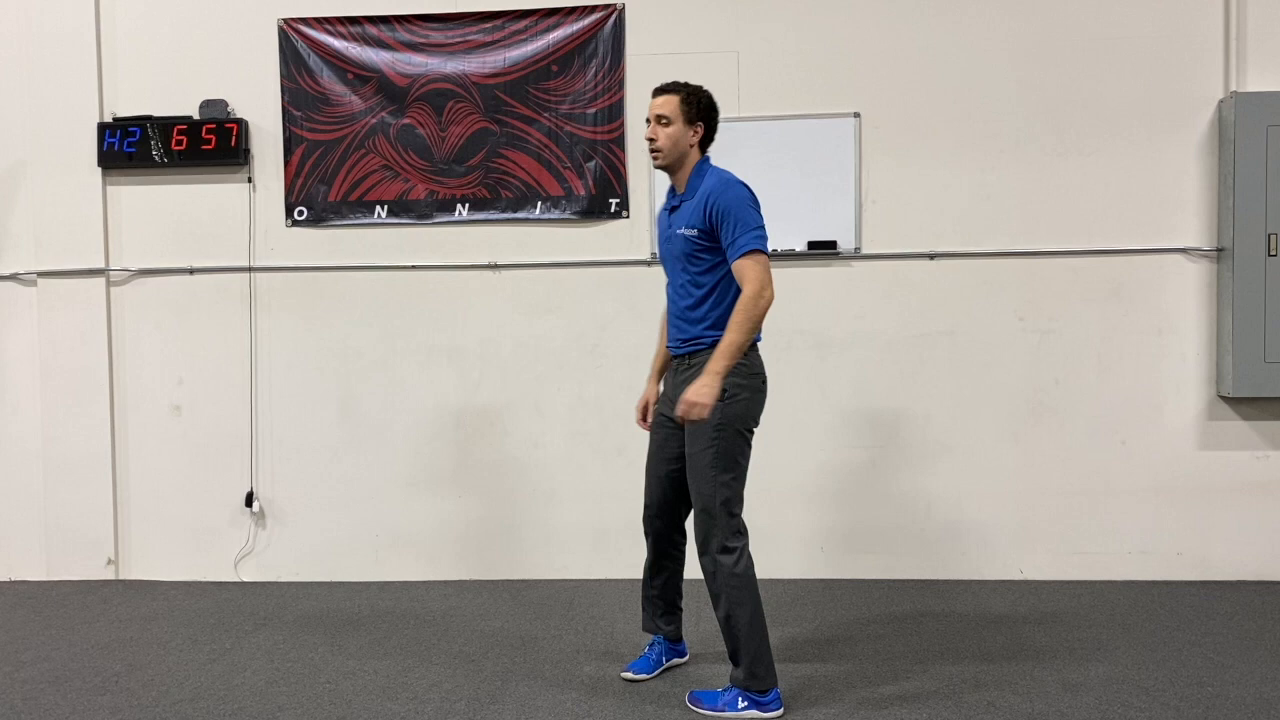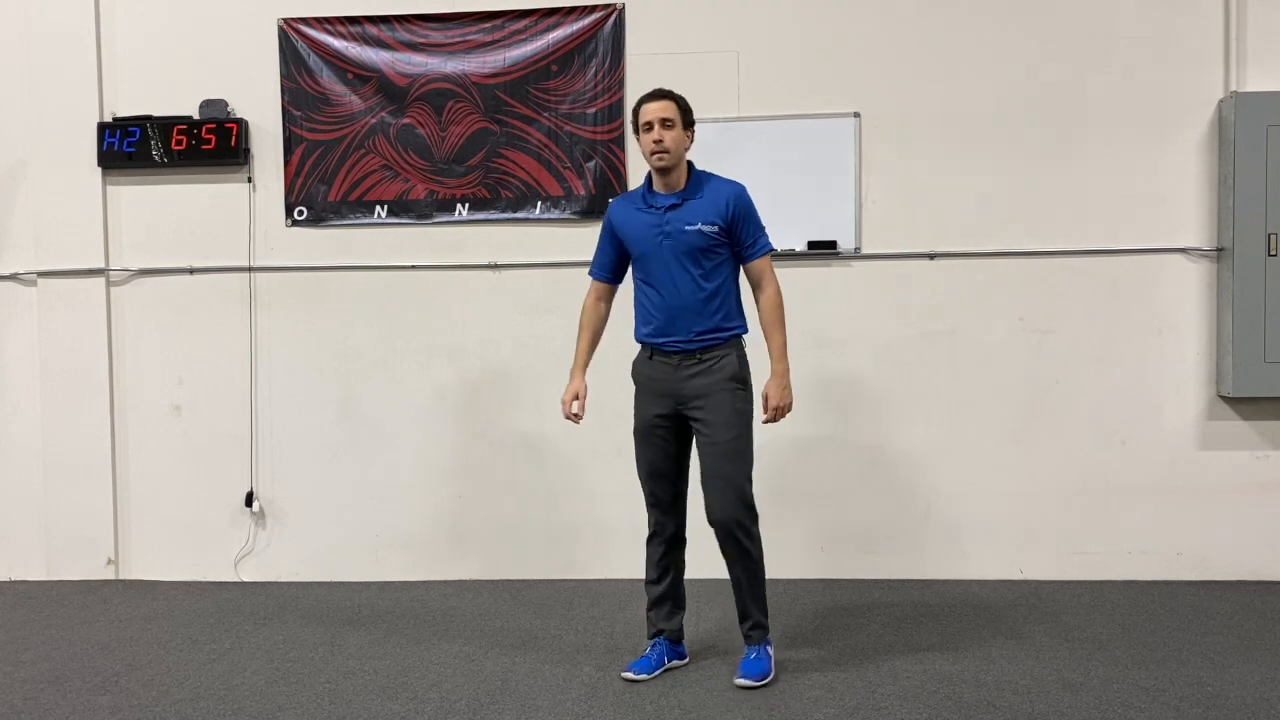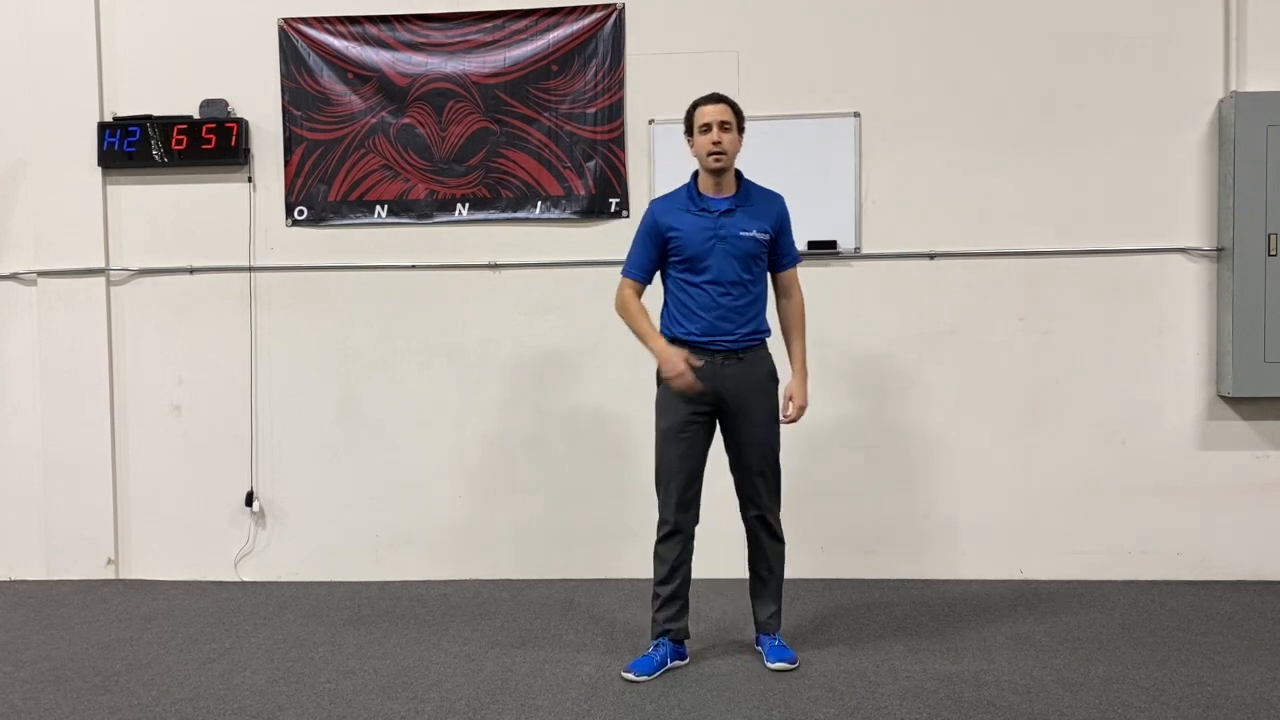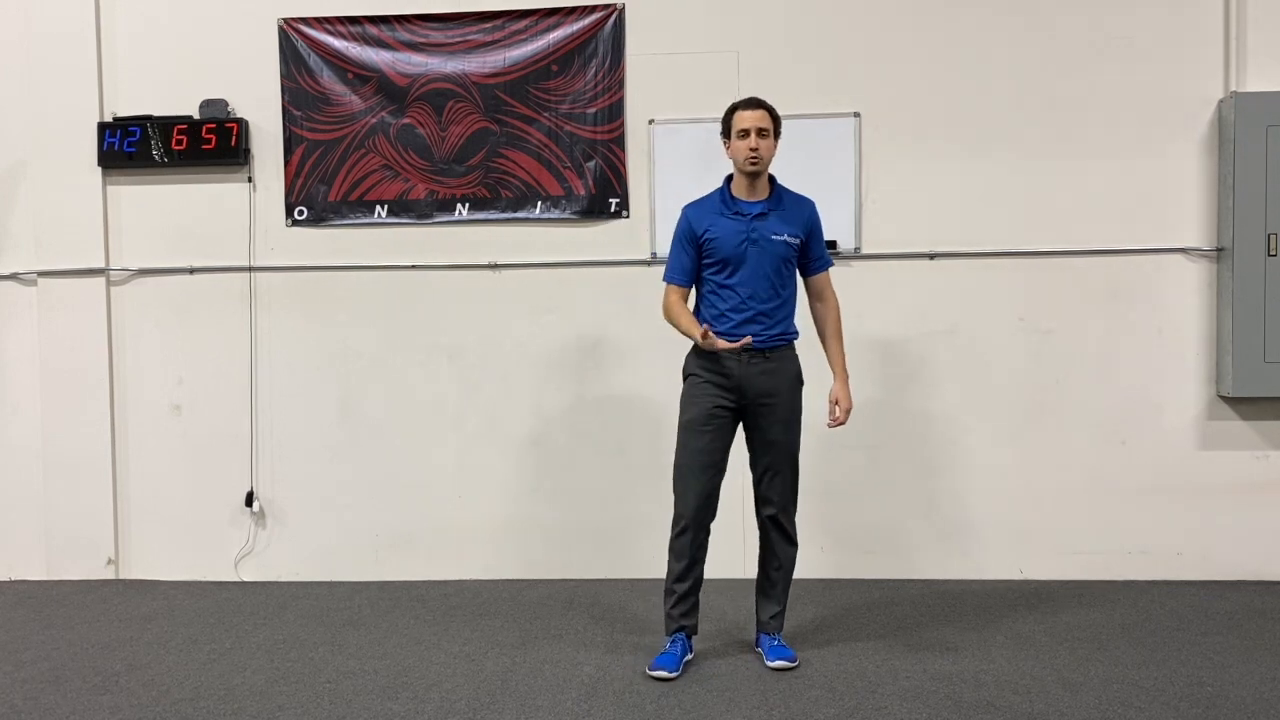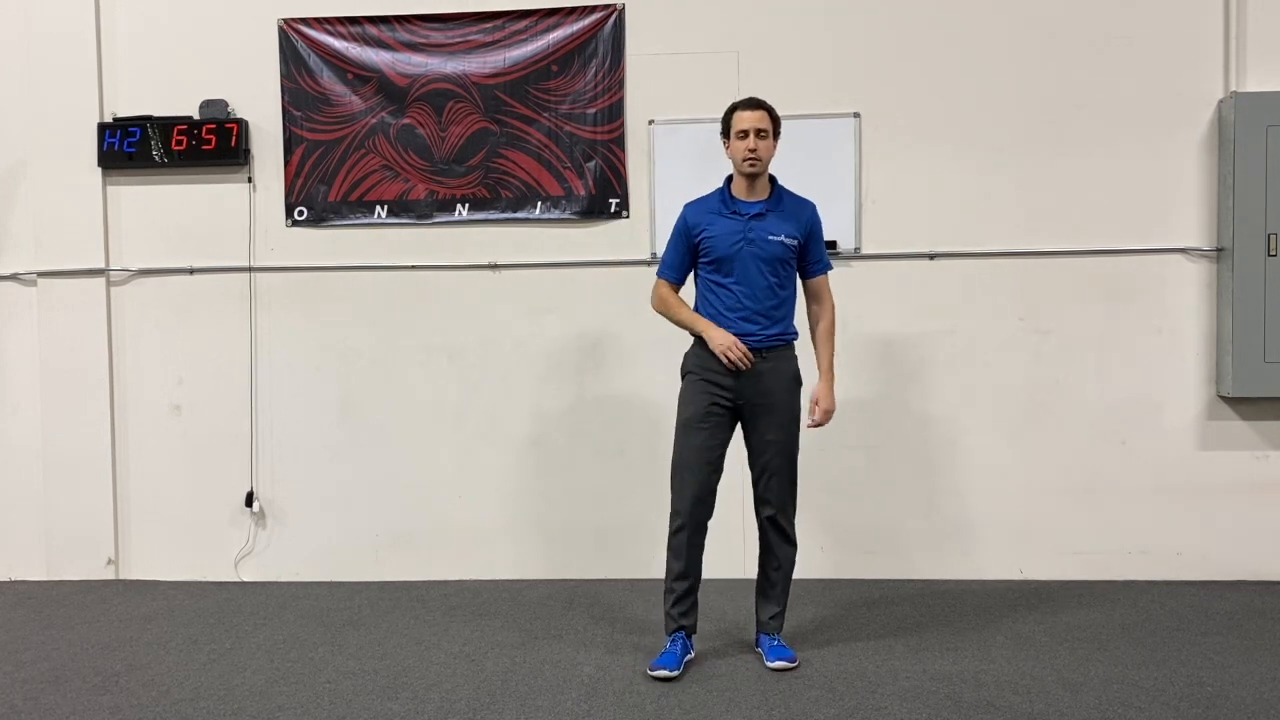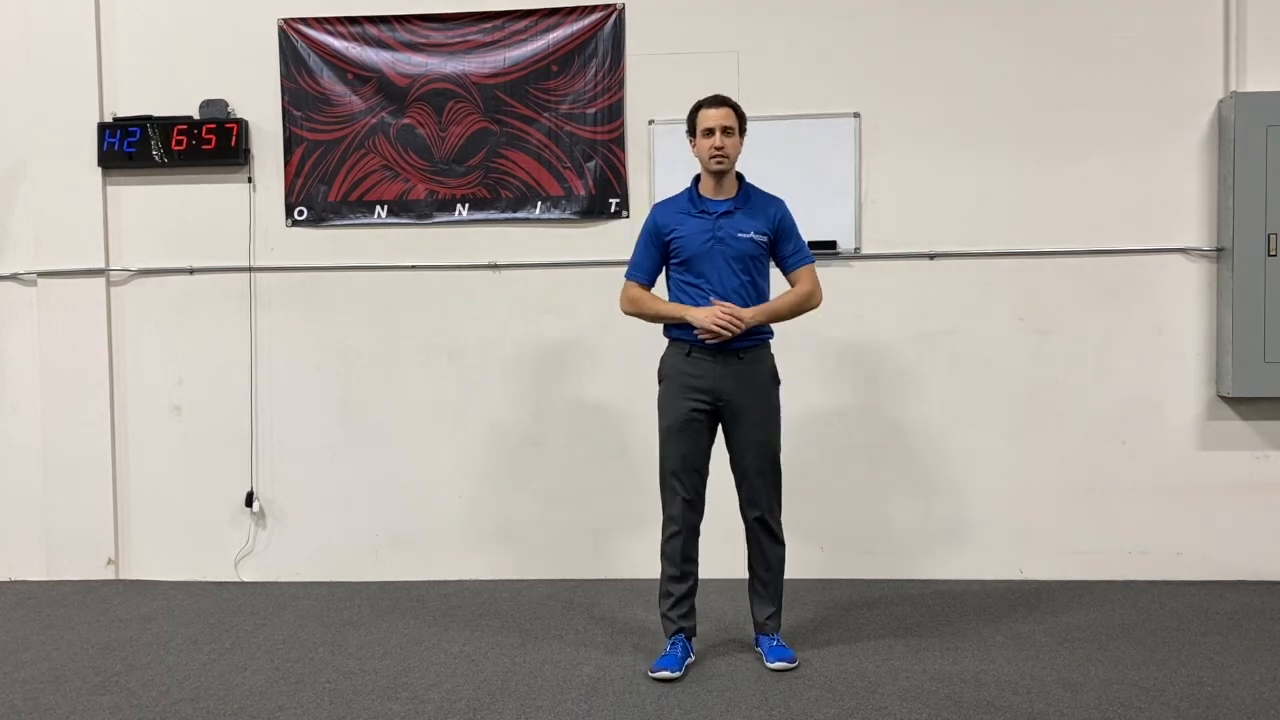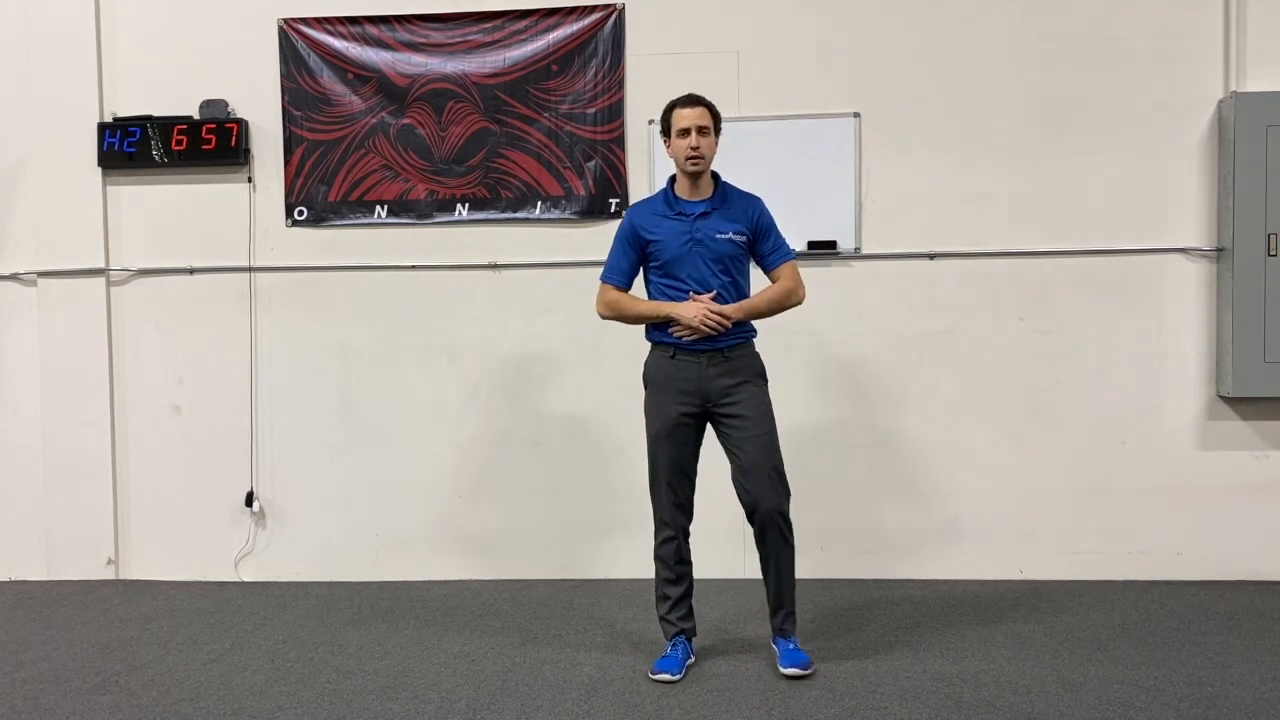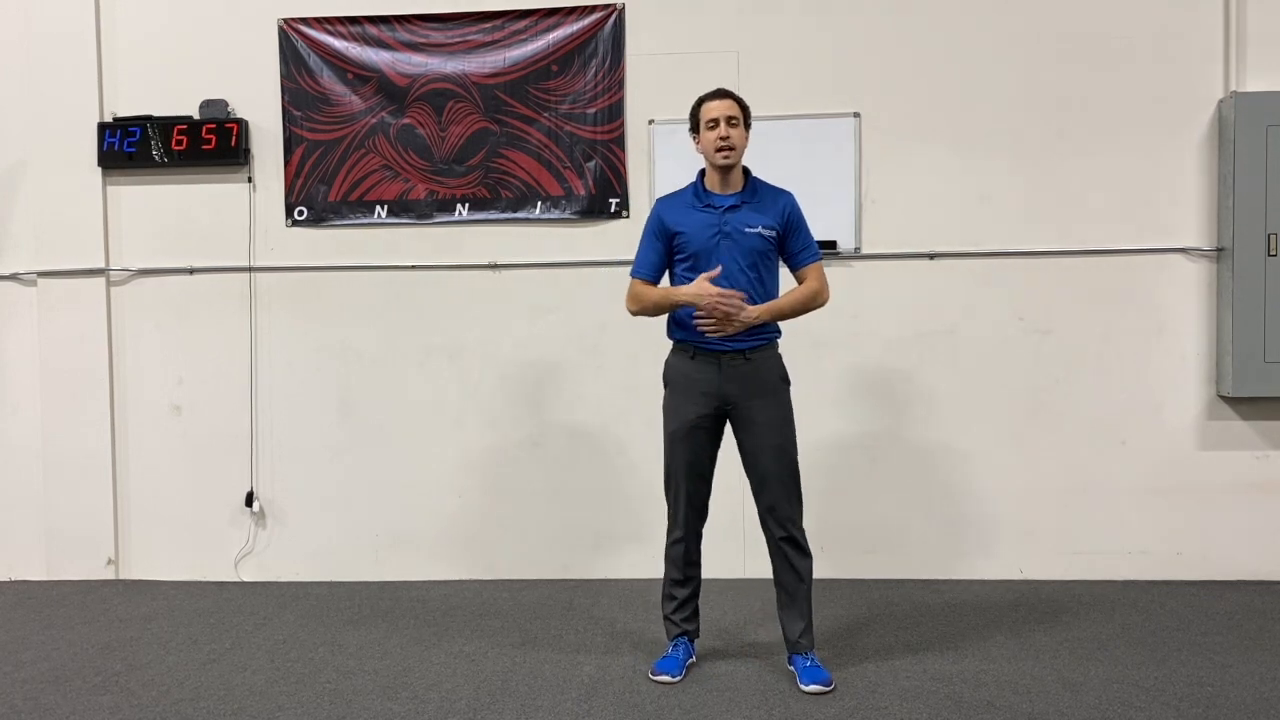
dt=0.4s
person 1, frame 1
left shoulder: (726, 194)
right shoulder: (669, 208)
left elbow: (756, 291)
left wrist: (714, 377)
right wrist: (656, 379)
left hip: (722, 382)
right hip: (682, 381)
left knee: (718, 531)
right knee: (660, 516)
right ankle: (664, 636)
person 1, frame 2
left shoulder: (729, 198)
right shoulder: (622, 213)
left elbow: (765, 285)
right elbow: (599, 296)
left wrist: (780, 369)
right wrist: (578, 373)
left hip: (720, 369)
right hip: (655, 373)
left knee: (731, 509)
right knee: (663, 516)
left ankle: (757, 638)
right ankle: (665, 637)
person 1, frame 3
left shoulder: (770, 208)
right shoulder: (664, 212)
left elbow: (789, 294)
right elbow: (627, 294)
left wrist: (799, 374)
right wrist: (660, 350)
left hip: (751, 370)
right hip: (685, 373)
left knee: (762, 509)
right knee: (675, 511)
left ankle: (769, 630)
right ankle: (669, 638)
person 1, frame 4
left shoulder: (801, 213)
right shoulder: (697, 216)
left elbow: (822, 298)
right elbow: (674, 300)
left wrist: (840, 376)
right wrist: (701, 337)
left hip: (776, 370)
right hip: (710, 370)
left knee: (777, 508)
right knee: (692, 506)
left ankle: (770, 628)
right ankle: (679, 633)
person 1, frame 5
left shoulder: (801, 214)
right shoulder: (697, 215)
left elbow: (820, 301)
right elbow: (662, 292)
left wrist: (825, 379)
right wrist: (709, 330)
left hip: (776, 371)
right hip: (709, 369)
left knee: (776, 508)
right knee: (689, 504)
left ankle: (770, 629)
right ankle: (679, 633)
person 1, frame 6
left shoulder: (771, 211)
right shoulder: (666, 215)
left elbow: (809, 291)
right elbow: (632, 298)
left wrist: (749, 316)
right wrist: (694, 312)
left hip: (751, 369)
right hip: (685, 369)
left knee: (762, 507)
right knee: (681, 510)
left ankle: (767, 628)
right ankle: (679, 635)
person 1, frame 7
left shoulder: (748, 209)
right shoulder: (642, 218)
left elbow: (791, 287)
right elbow: (608, 301)
left wrist: (728, 312)
right wrist: (676, 308)
left hip: (738, 368)
right hip: (671, 372)
left knee: (770, 503)
right knee: (671, 514)
left ankle: (784, 630)
right ankle: (679, 636)
person 1, frame 8
left shoulder: (779, 205)
right shoulder: (669, 211)
left elbow: (816, 288)
right elbow: (636, 299)
left wrist: (755, 312)
right wrist: (687, 296)
left hip: (760, 369)
right hip: (691, 371)
left knee: (782, 514)
right knee: (685, 514)
left ankle: (801, 647)
right ankle: (681, 637)
